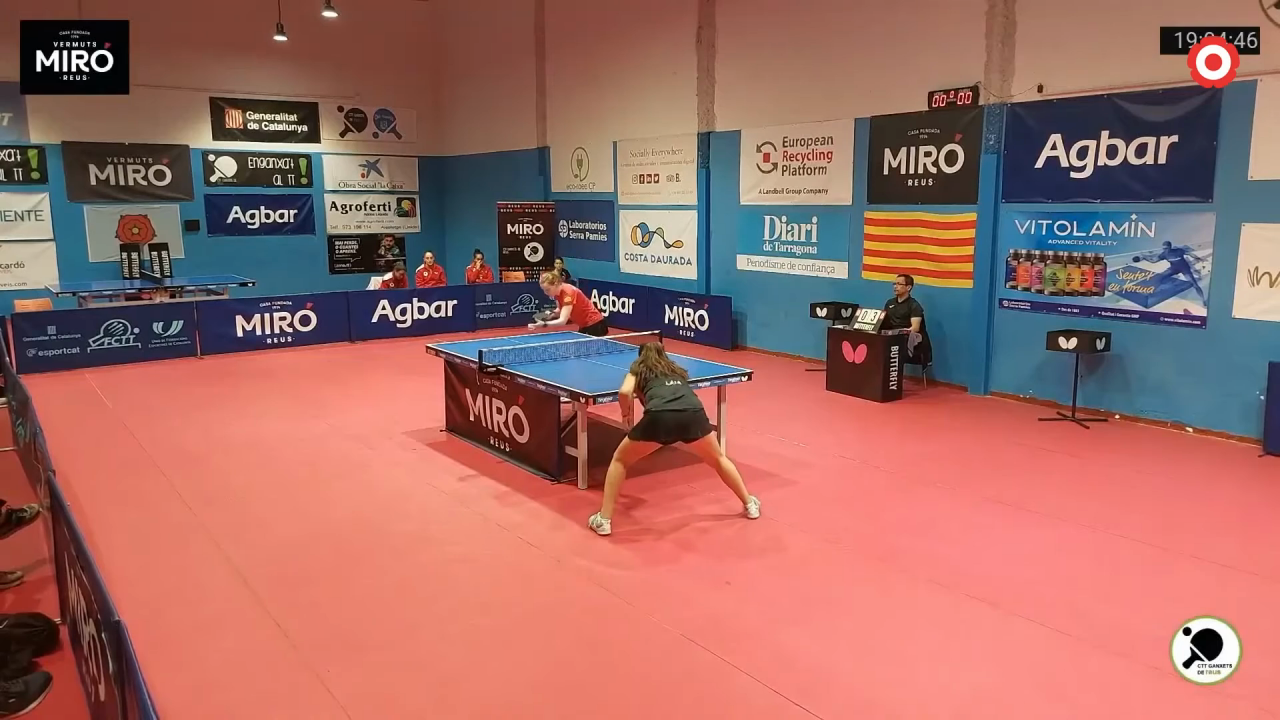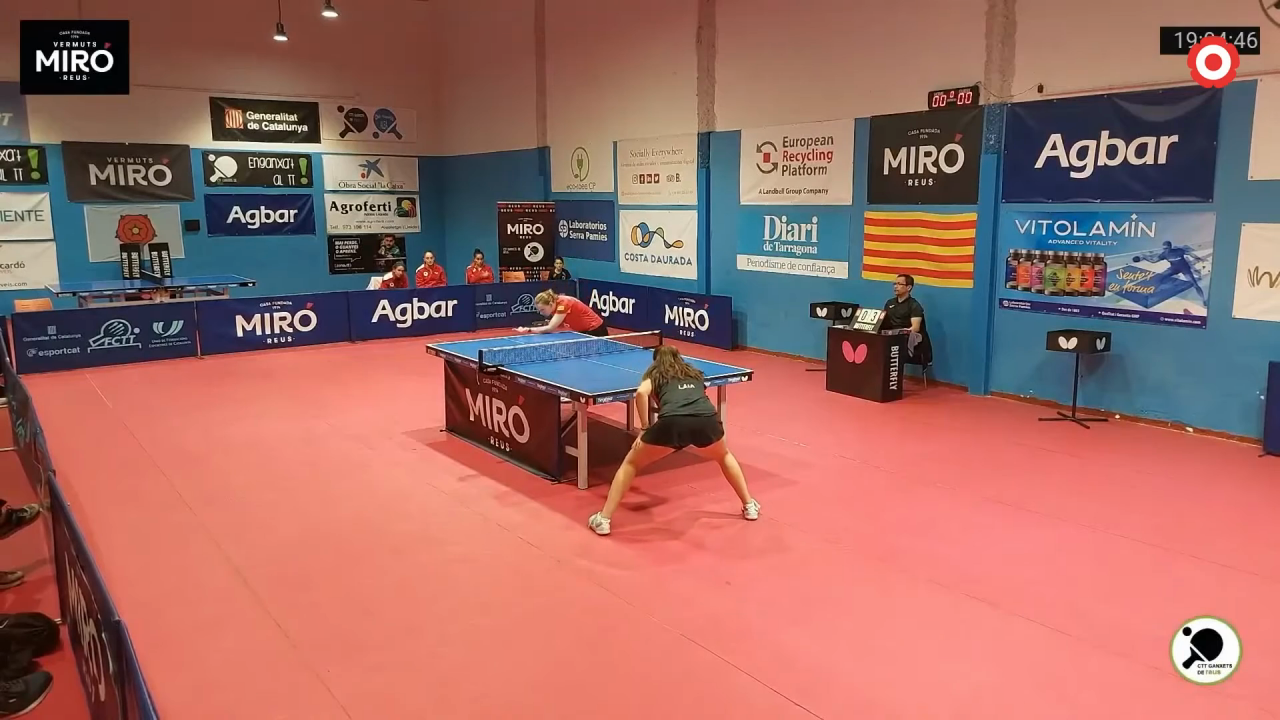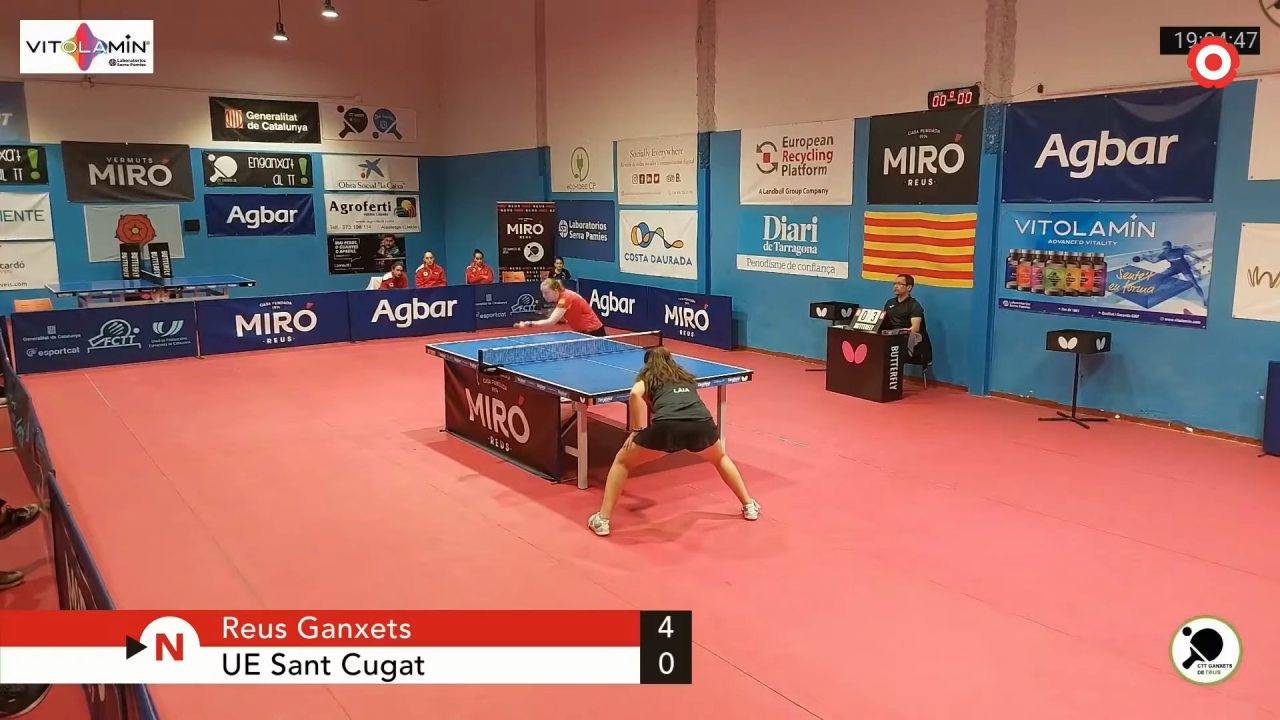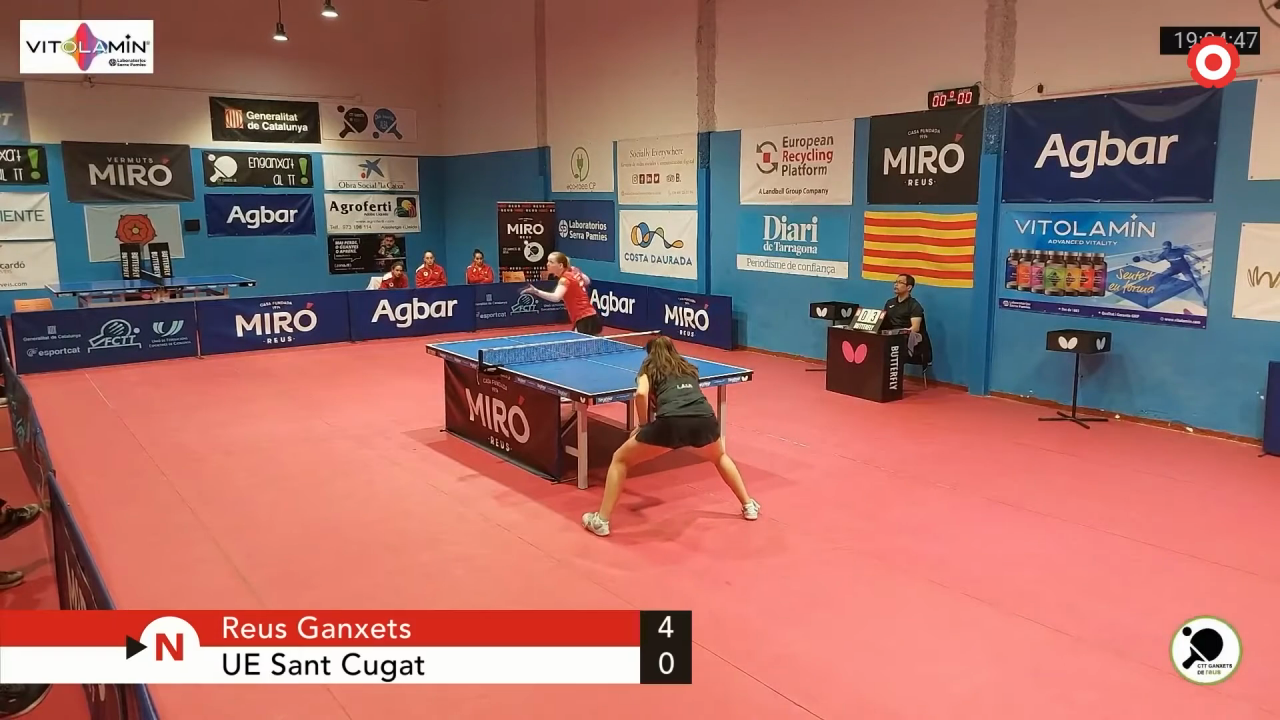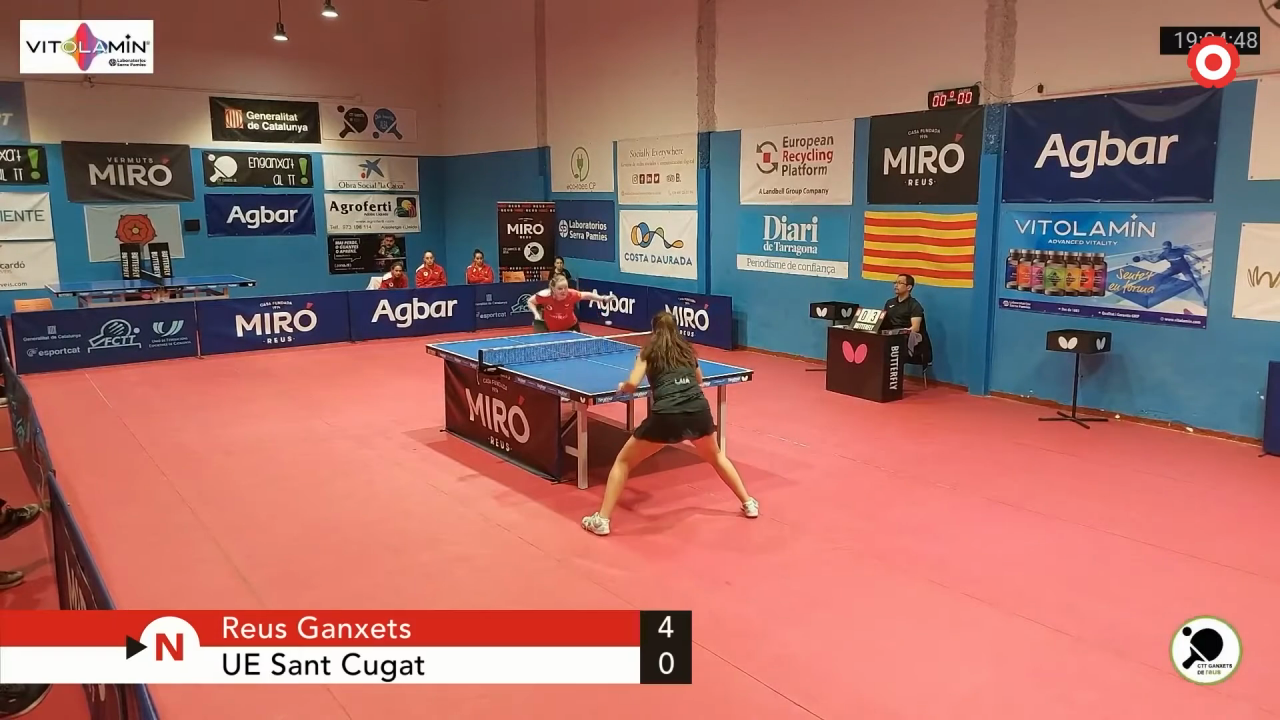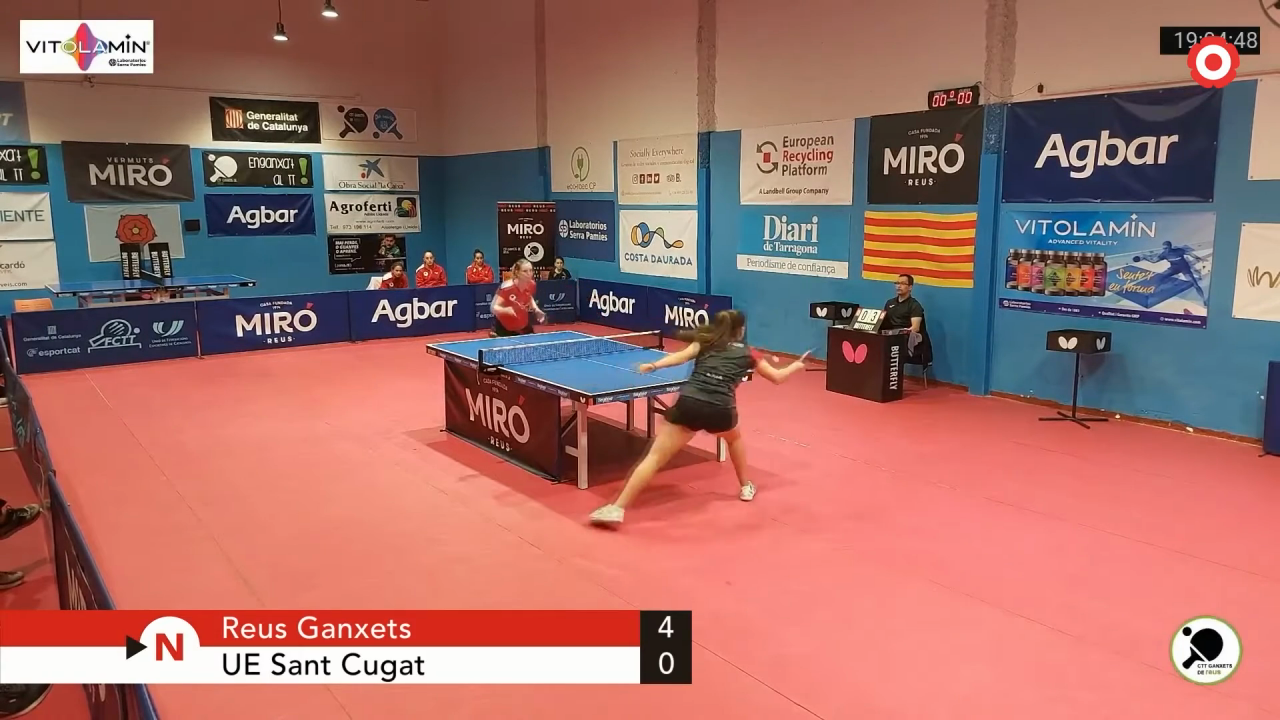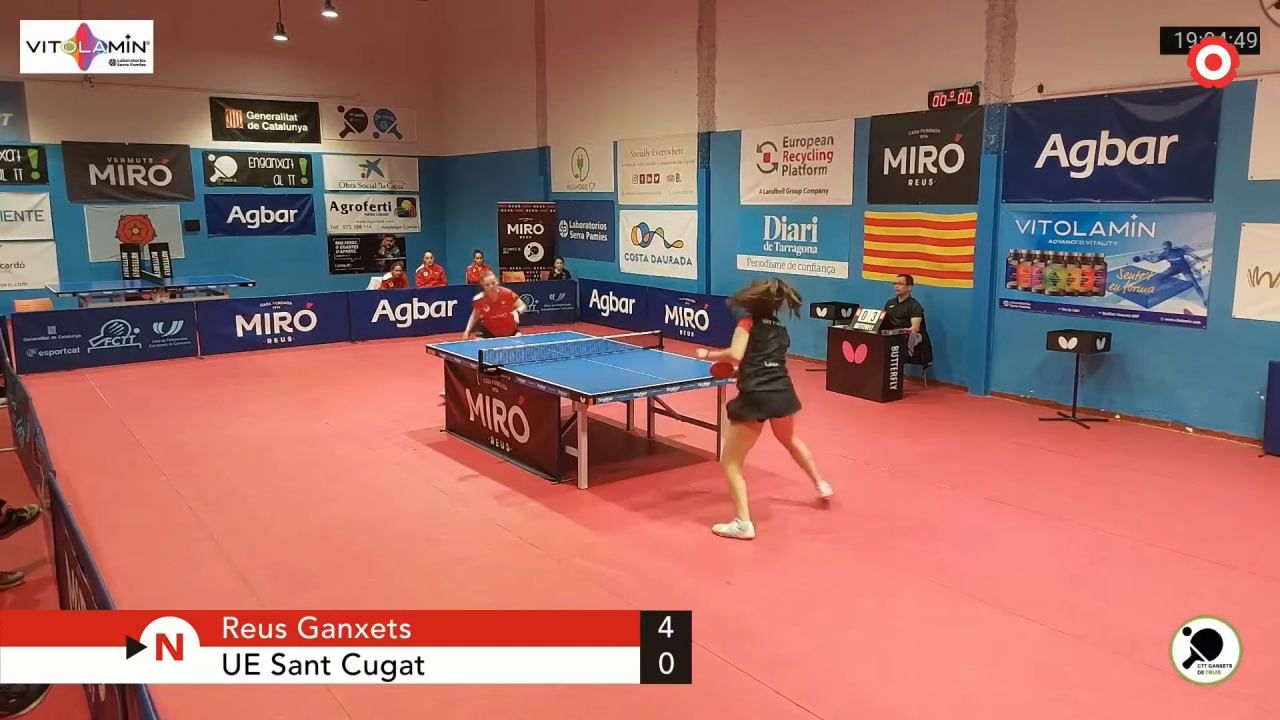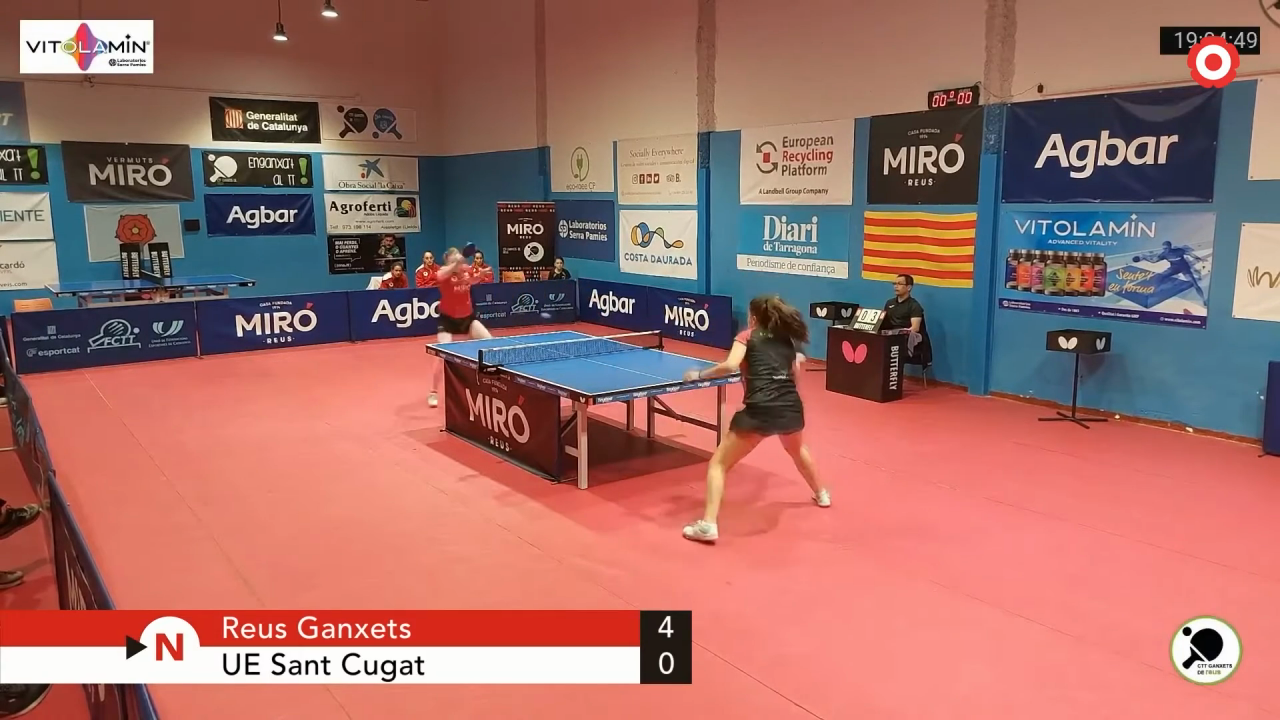
dt=0.5s
person 1, frame 1
left shoulder: (639, 369)
right shoulder: (677, 371)
left elbow: (624, 392)
left wrist: (626, 415)
left hip: (659, 416)
right hip: (693, 413)
left knee: (620, 460)
right knee: (717, 459)
left ankle: (604, 520)
right ankle: (750, 504)
person 1, frame 2
left shoulder: (654, 374)
right shoulder: (695, 374)
left elbow: (641, 393)
left wrist: (645, 428)
left hip: (673, 422)
right hip: (706, 419)
left knee: (630, 463)
right knee: (724, 456)
left ankle: (604, 519)
right ankle: (749, 505)
person 1, frame 3
left shoulder: (647, 376)
right shoulder: (686, 377)
left elbow: (635, 394)
left wrist: (637, 430)
left hip: (667, 426)
right hip: (701, 424)
left knee: (622, 461)
right knee: (720, 458)
left ankle: (602, 520)
right ankle: (748, 505)
person 1, frame 4
left shoulder: (649, 369)
right shoulder: (687, 368)
left elbow: (641, 394)
left wrist: (643, 424)
left hip: (671, 422)
right hip: (705, 418)
left knee: (620, 460)
right knee: (720, 457)
left ankle: (602, 520)
right ankle: (748, 505)
person 1, frame 5
left shoulder: (649, 352)
right shoulder: (687, 351)
left elbow: (632, 384)
left wrist: (622, 388)
left hip: (665, 416)
right hip: (699, 412)
left knee: (623, 462)
right knee: (715, 456)
left ankle: (602, 519)
right ankle: (748, 503)
person 1, frame 6
left shoulder: (706, 340)
right shoulder: (748, 353)
left elbow: (680, 357)
right elbow: (776, 377)
left wrist: (652, 366)
right wrist: (796, 365)
left hip: (690, 404)
right hip: (720, 408)
left knee: (654, 459)
right knee: (735, 439)
left ankle: (616, 508)
right ankle: (746, 487)
person 1, frame 7
left shoulder: (749, 321)
right shoulder: (781, 327)
left elbow: (735, 356)
left wrist: (708, 354)
left hip: (755, 397)
right hip: (783, 393)
left knee: (731, 462)
right knee: (790, 441)
left ankle: (743, 523)
right ankle: (820, 485)
person 1, frame 8
left shoulder: (748, 336)
right shoulder: (787, 339)
left elbow: (730, 365)
left wrist: (699, 374)
left hip: (759, 410)
right hip: (791, 407)
left knee: (718, 464)
right knee: (797, 449)
left ankle: (708, 525)
right ankle: (821, 493)
